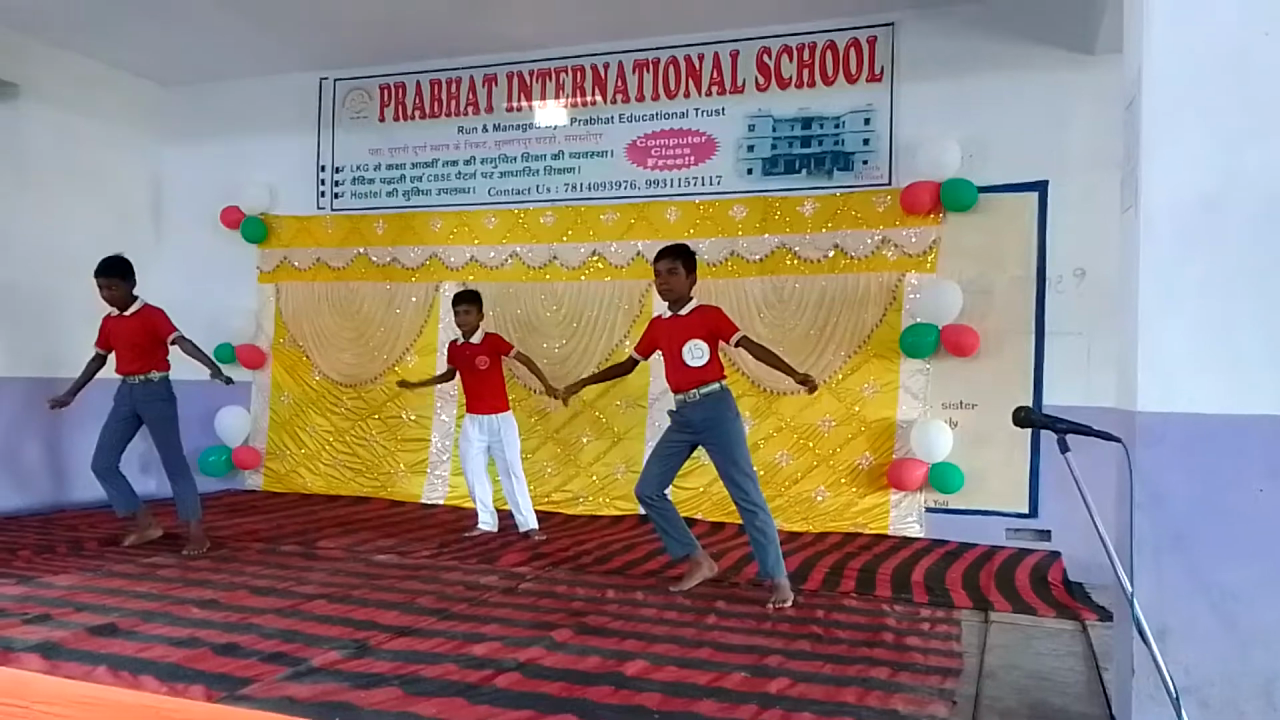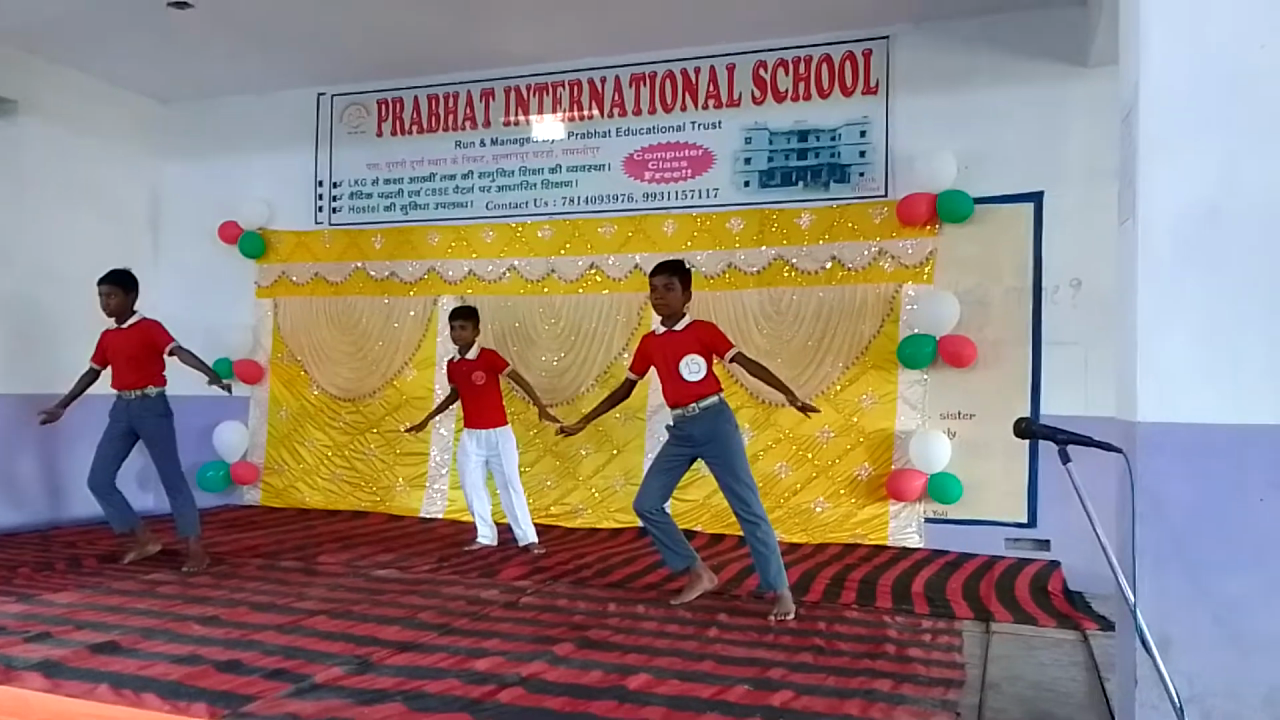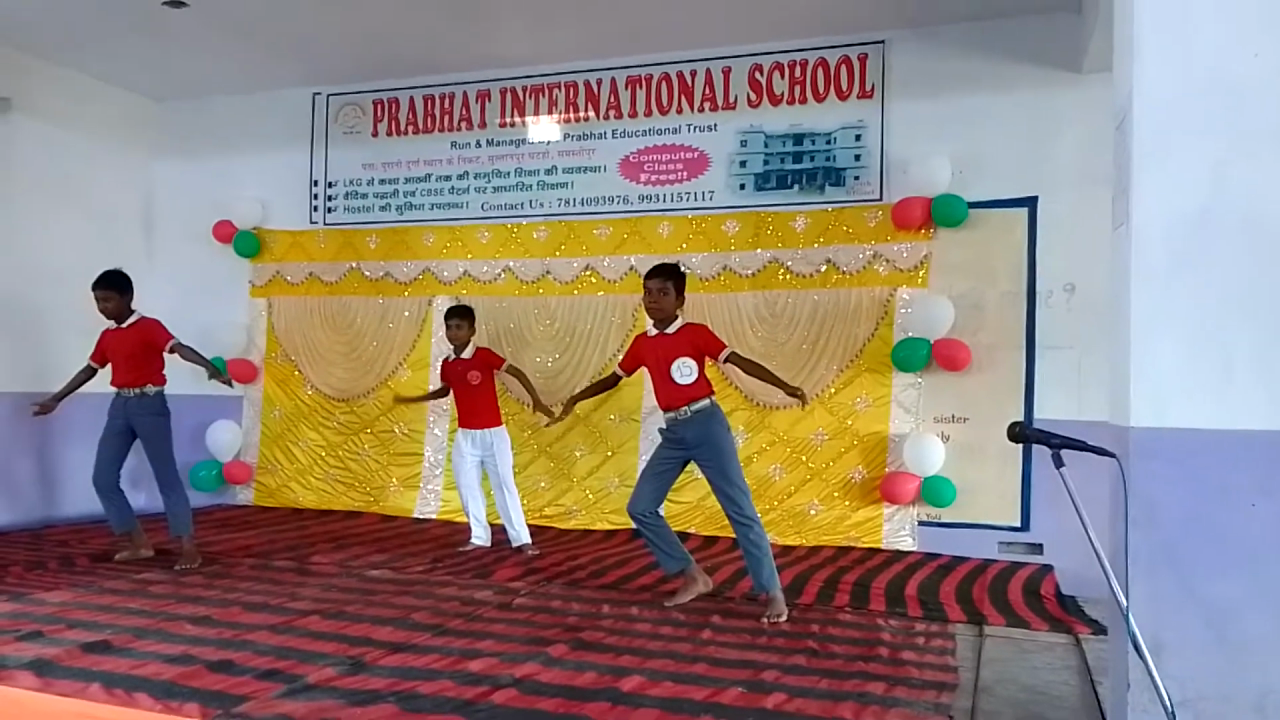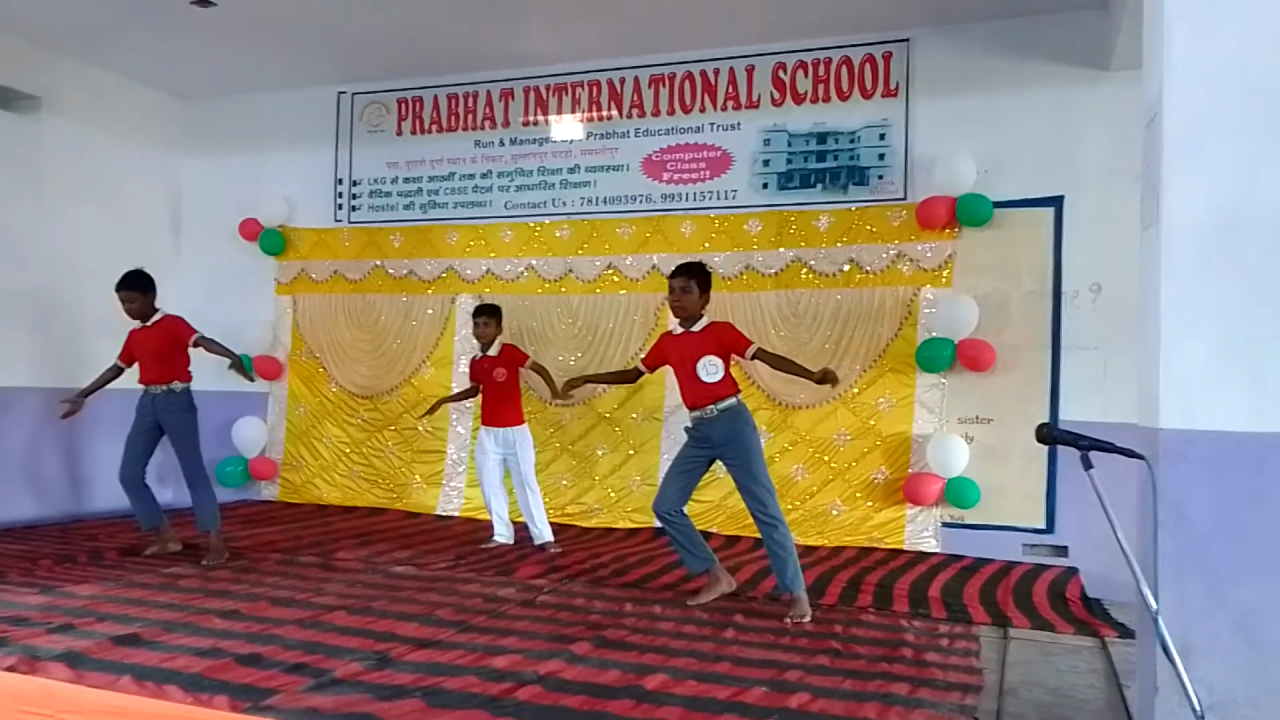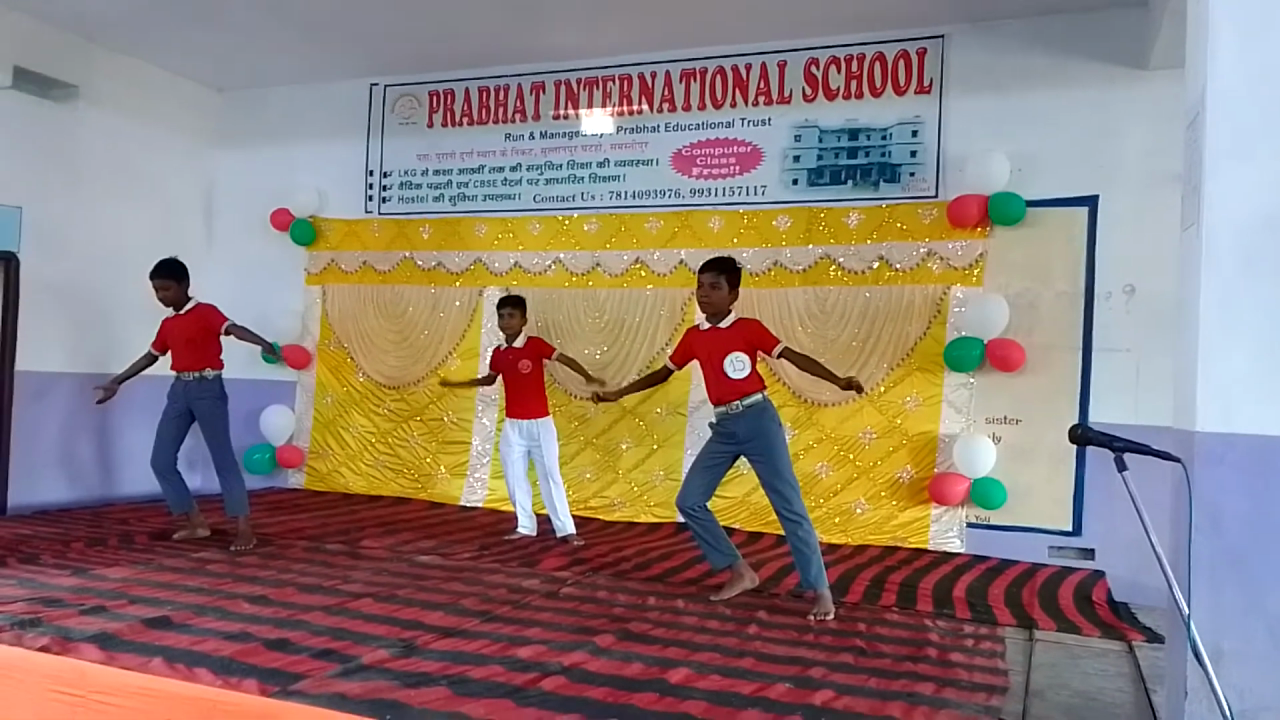
dt=1s
person 1, frame 1
left shoulder: (710, 315)
right shoulder: (657, 326)
left elbow: (751, 346)
right elbow: (628, 365)
left wrist: (795, 375)
right wrist: (584, 383)
left hip: (716, 408)
right hip: (683, 415)
left knee: (746, 495)
right knee: (648, 489)
left ankle: (779, 579)
right ankle: (699, 561)
person 1, frame 2
left shoulder: (704, 330)
right shoulder: (649, 342)
left elbow: (745, 362)
right elbow: (626, 388)
left wrist: (789, 394)
right wrist: (586, 419)
left hip: (715, 422)
right hip: (680, 429)
left knee: (748, 508)
right knee: (646, 504)
left ankle: (781, 591)
right ankle: (698, 573)
person 1, frame 3
left shoulder: (696, 333)
right shoulder: (641, 343)
left elbow: (740, 362)
right elbow: (613, 379)
left wrist: (784, 386)
right wrist: (576, 398)
left hip: (706, 425)
right hip: (672, 433)
left knee: (740, 510)
right knee: (640, 507)
left ankle: (773, 594)
right ankle: (693, 577)
person 1, frame 4
left shoulder: (722, 331)
right shoulder: (667, 341)
left elbow: (767, 357)
right elbow: (633, 374)
left wrist: (813, 375)
right wrist: (588, 379)
left hip: (733, 423)
right hip: (699, 432)
left knee: (765, 510)
right knee: (665, 505)
left ankle: (797, 594)
right ankle: (717, 577)
person 1, frame 5
left shoulder: (749, 328)
right shoulder: (693, 336)
left elbow: (793, 356)
right elbow: (663, 373)
left wrist: (837, 380)
right wrist: (620, 392)
left hip: (758, 420)
right hip: (723, 427)
left knee: (789, 506)
right knee: (689, 500)
left ankle: (821, 591)
right ankle: (740, 572)
person 2, frame 1
left shoulder: (152, 315)
right shoulder: (108, 322)
left elbow: (182, 342)
right elbow: (98, 359)
left wrist: (213, 367)
right wrist: (71, 393)
left hip: (155, 392)
right hip: (125, 393)
left knee: (173, 462)
right knee: (102, 463)
left ankle: (197, 531)
right ankle: (145, 523)
person 2, frame 2
left shoulder: (150, 328)
right shoulder: (107, 336)
left elbow: (179, 351)
right elbow: (92, 373)
left wrist: (210, 373)
right wrist: (61, 406)
left hip: (151, 407)
right hip: (121, 409)
left knee: (172, 478)
right knee: (99, 480)
left ankle: (196, 548)
right ankle: (143, 539)
person 2, frame 3
left shoulder: (149, 327)
right shoulder: (107, 336)
left elbow: (179, 348)
right elbow: (89, 370)
left wrist: (209, 367)
right wrist: (56, 399)
left hip: (149, 405)
right hip: (119, 407)
left knee: (166, 477)
right knee: (103, 478)
left ankle: (189, 547)
right ankle: (139, 542)
person 2, frame 4
left shoulder: (173, 324)
right shoulder: (134, 336)
left elbow: (202, 341)
right elbow: (116, 368)
left wrist: (233, 357)
right wrist: (83, 395)
left hip: (175, 401)
right hip: (147, 404)
left knee: (194, 472)
right knee: (129, 474)
left ankle: (216, 543)
right ankle: (167, 537)
person 2, frame 5
left shoulder: (206, 312)
right shoulder: (167, 324)
left elbow: (233, 329)
right elbow: (151, 356)
left wrist: (264, 344)
right wrist: (117, 381)
left hip: (207, 388)
right hip: (179, 390)
left knee: (223, 458)
right knee: (161, 460)
left ankle: (245, 529)
right ankle: (196, 523)
person 3, frame 1
left shoulder: (493, 341)
right shoulder: (454, 348)
left elbow: (524, 360)
right elbow: (450, 374)
left wrist: (546, 385)
right wrist: (418, 385)
left hip: (500, 419)
right hip: (473, 421)
left knee: (511, 471)
right knee: (474, 473)
left ankle: (528, 524)
right ankle: (486, 522)
person 3, frame 2
left shoulder: (489, 357)
right shoulder: (452, 365)
left elbow: (518, 379)
left wrist: (541, 407)
right wrist: (428, 419)
left hip: (498, 433)
right hip: (471, 436)
left knee: (510, 485)
right knee: (472, 487)
left ankle: (528, 538)
right ankle: (486, 536)
person 3, frame 3
left shoulder: (484, 355)
right shoulder: (447, 364)
left elbow: (516, 372)
left wrist: (536, 400)
right wrist: (415, 400)
left hip: (493, 433)
right hip: (465, 436)
left knee: (504, 485)
right knee: (467, 487)
left ankle: (522, 539)
right ankle: (479, 537)
person 3, frame 4
left shoulder: (509, 351)
right shoulder: (475, 362)
left elbow: (539, 368)
left wrist: (554, 389)
right wrist: (443, 400)
left hip: (516, 431)
right hip: (488, 433)
left knee: (526, 483)
right knee: (490, 485)
left ankle: (544, 537)
right ankle: (502, 534)
person 3, frame 5
left shoulder: (535, 344)
right shoulder: (498, 354)
left elbow: (565, 359)
right elbow: (489, 379)
left wrist: (588, 377)
right wrist: (458, 384)
left hip: (540, 423)
right hip: (513, 425)
left knee: (550, 476)
right knee: (514, 477)
left ankle: (566, 529)
right ankle: (525, 526)
